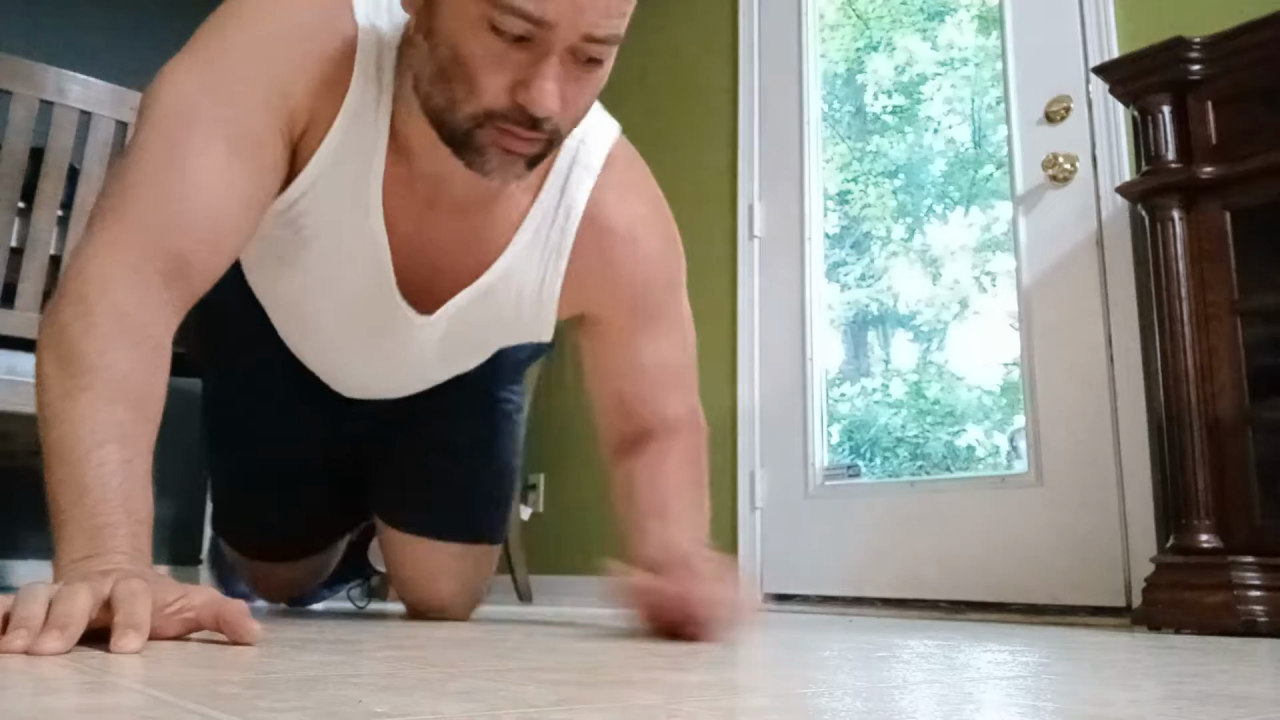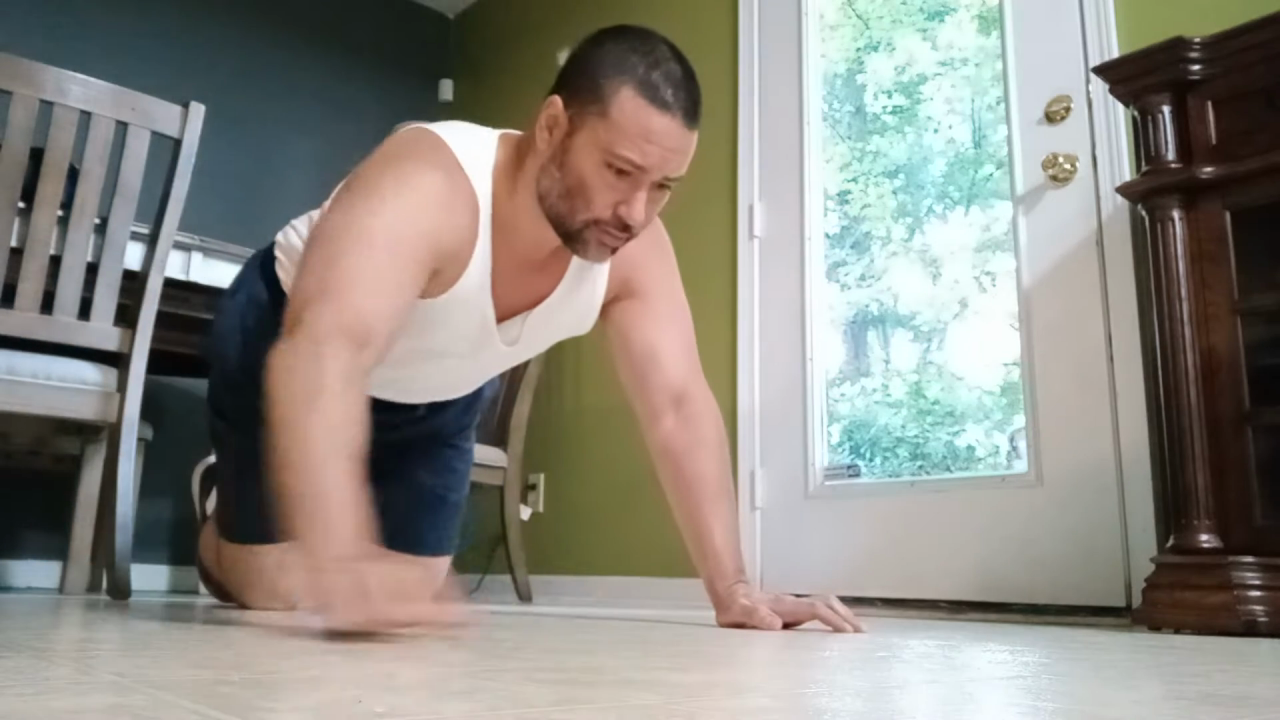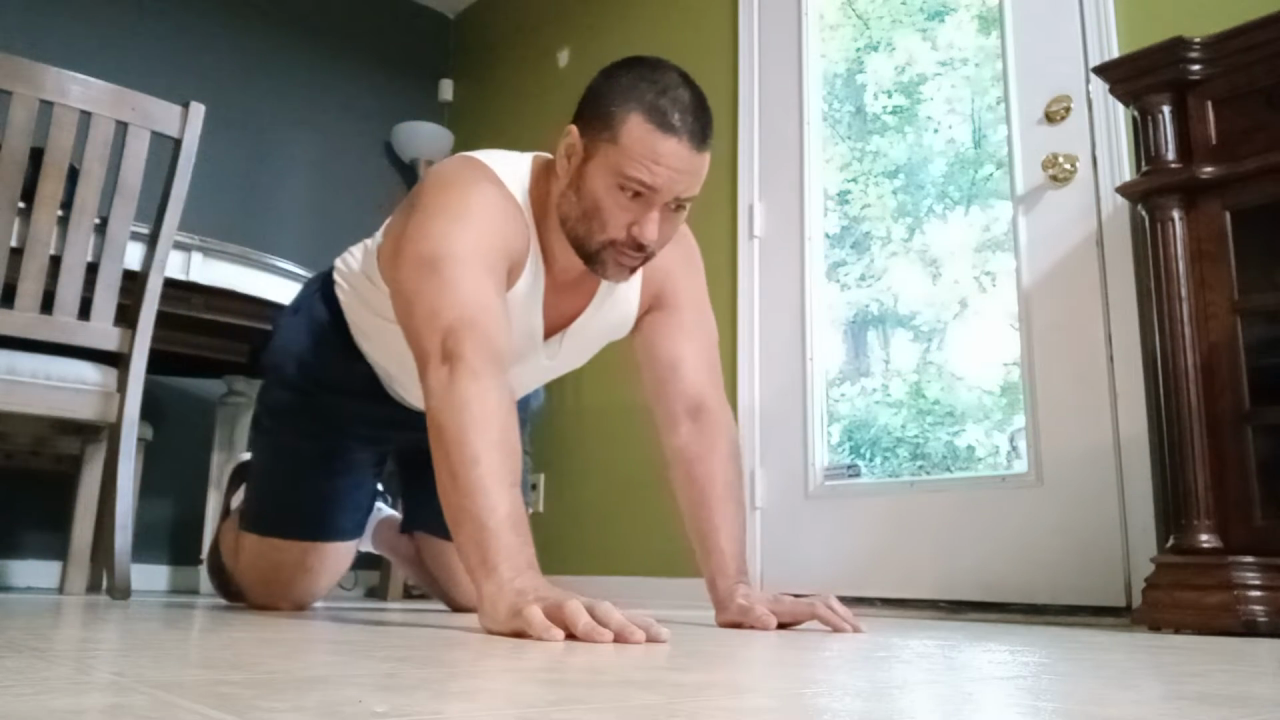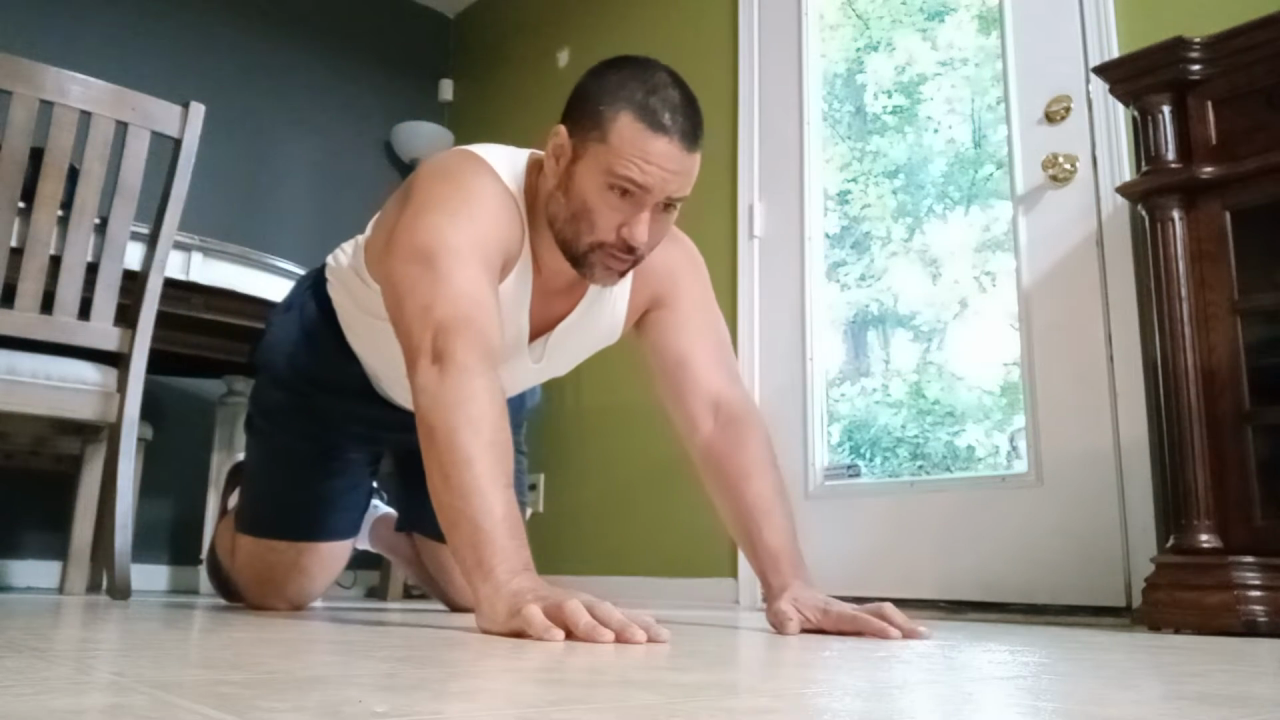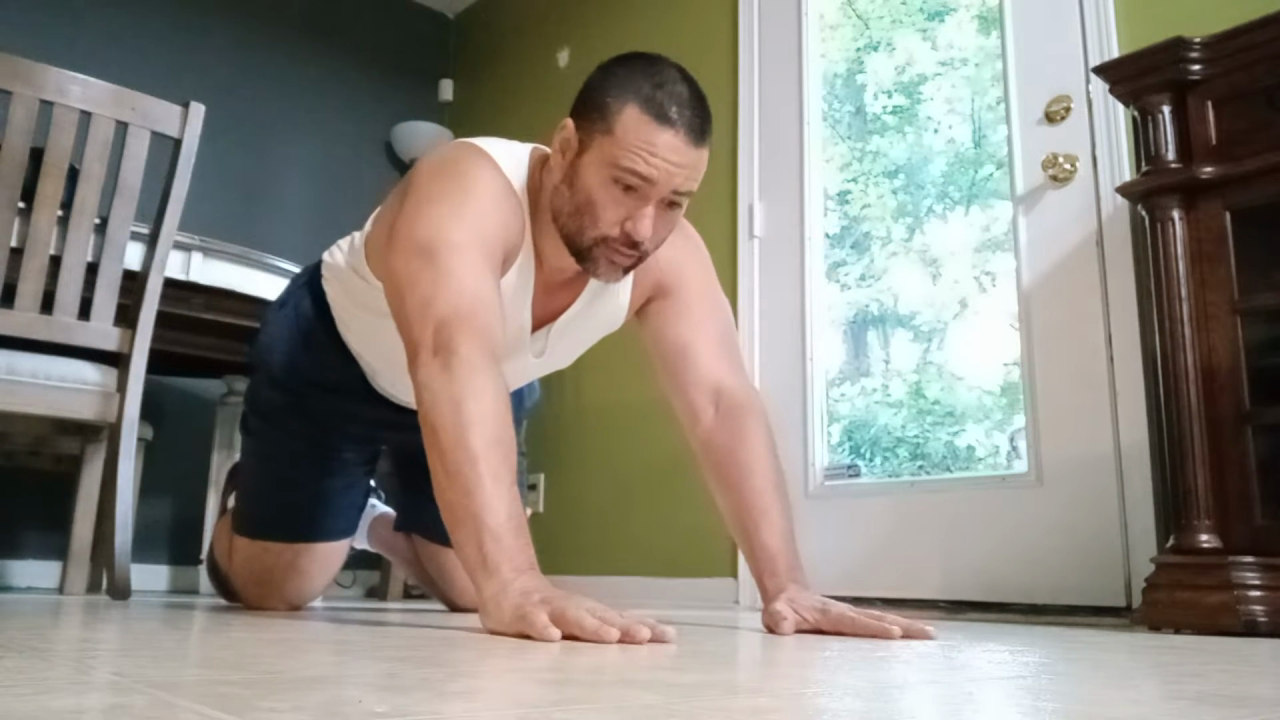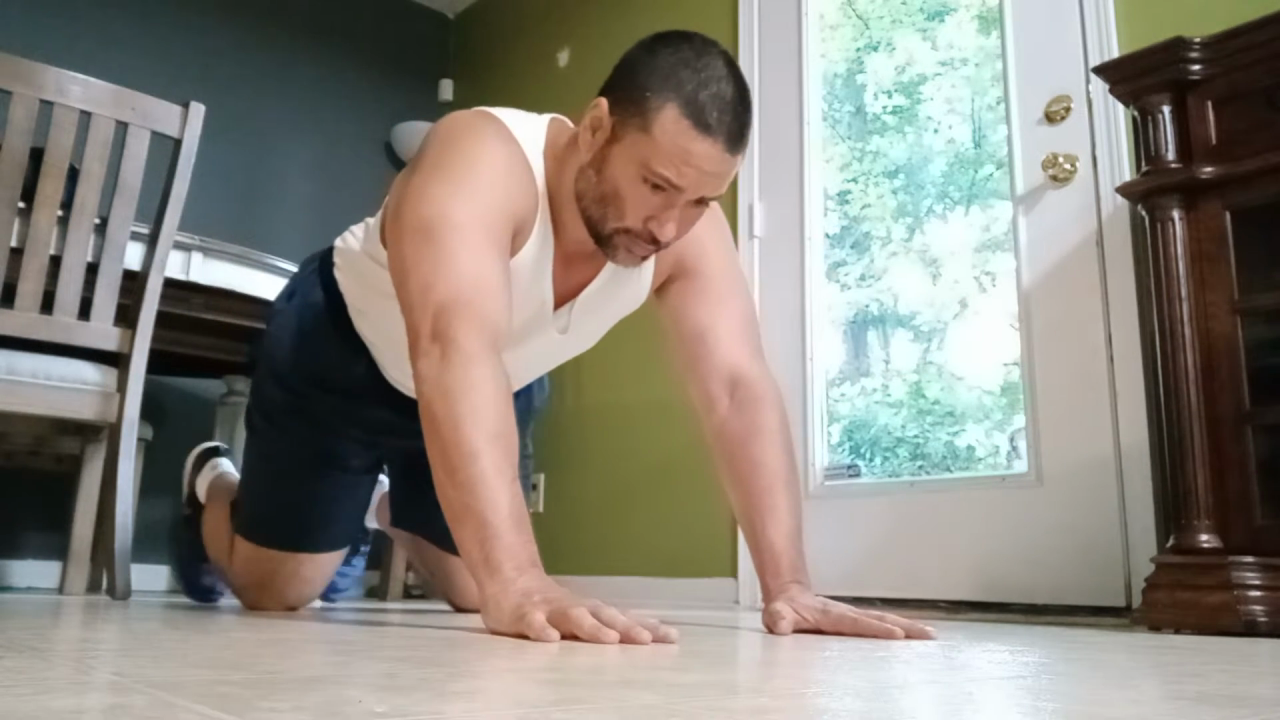
dt=0.7s
person 1, frame 1
left shoulder: (617, 220)
left elbow: (657, 429)
right elbow: (127, 283)
left wrist: (673, 563)
right wrist: (107, 563)
left hip: (462, 376)
right hip: (276, 338)
left knee: (443, 599)
right knee: (275, 580)
left ankle: (387, 526)
right ankle: (341, 536)
person 1, frame 2
left shoulder: (636, 252)
right shoulder: (427, 185)
left elbow: (678, 409)
right elbow: (322, 353)
left wrist: (732, 590)
right wrist: (338, 561)
left hip: (438, 393)
right hip: (285, 336)
left knee: (416, 603)
right knee: (269, 590)
left ankle: (346, 519)
right ankle: (228, 499)
person 1, frame 3
left shoulder: (669, 263)
right shoulder: (474, 205)
left elbow: (696, 418)
right elbow: (462, 373)
left wrist: (732, 589)
right wrist: (512, 586)
left hip: (485, 395)
right hip: (342, 361)
left knee: (472, 588)
right knee: (282, 588)
left ankle: (397, 530)
right ankle: (251, 498)
person 1, frame 4
left shoulder: (666, 266)
right shoulder: (465, 199)
left elbow: (721, 416)
right elbow: (452, 371)
left wrist: (788, 586)
right wrist: (510, 585)
left hip: (482, 392)
right hip: (335, 358)
left knee: (469, 588)
right knee: (279, 588)
left ankle: (402, 529)
right ankle: (247, 498)
person 1, frame 5
left shoulder: (671, 259)
right shoulder: (467, 192)
left elbow: (724, 406)
right elbow: (453, 367)
left wrist: (785, 587)
right wrist: (515, 587)
left hip: (477, 390)
right hip: (331, 356)
left knee: (471, 588)
right knee: (278, 589)
left ankle: (385, 528)
right ankle: (247, 502)
person 1, frame 6
left shoulder: (690, 232)
right shoulder: (481, 160)
left elbow: (739, 390)
right elbow: (455, 356)
left wrist: (786, 585)
right wrist: (517, 583)
left hip: (491, 386)
right hip: (341, 349)
left knee: (472, 592)
right knee: (276, 589)
left ankle: (384, 510)
right ankle: (215, 488)
